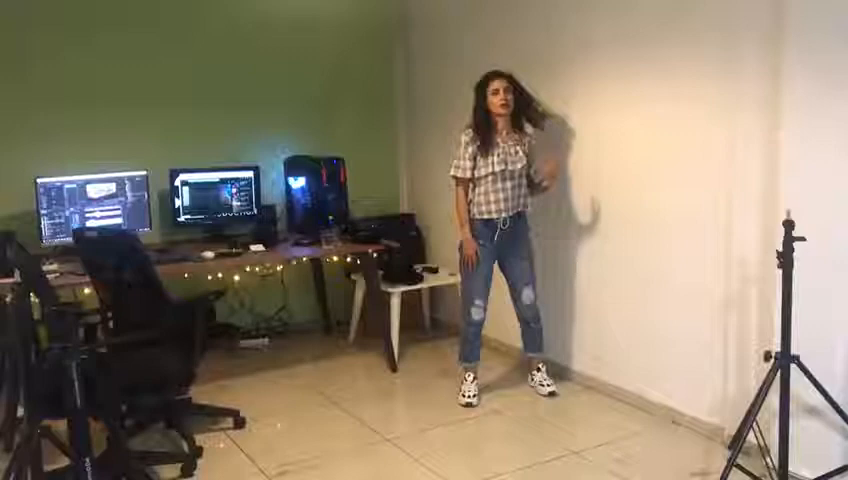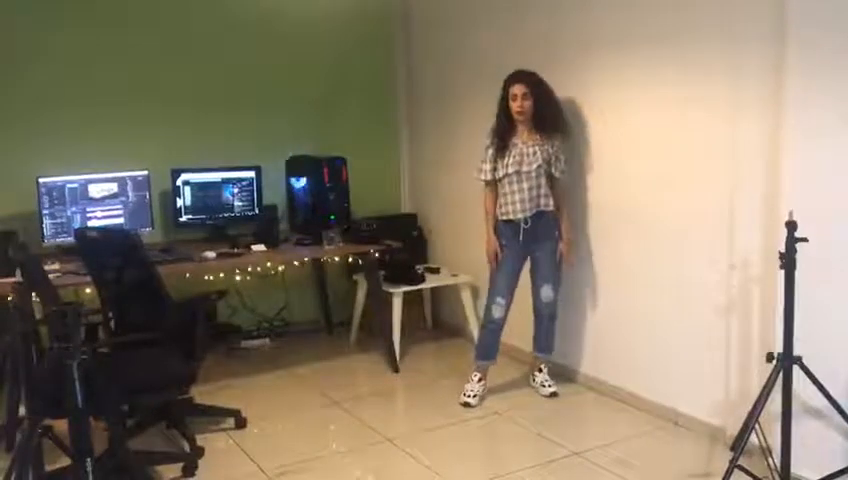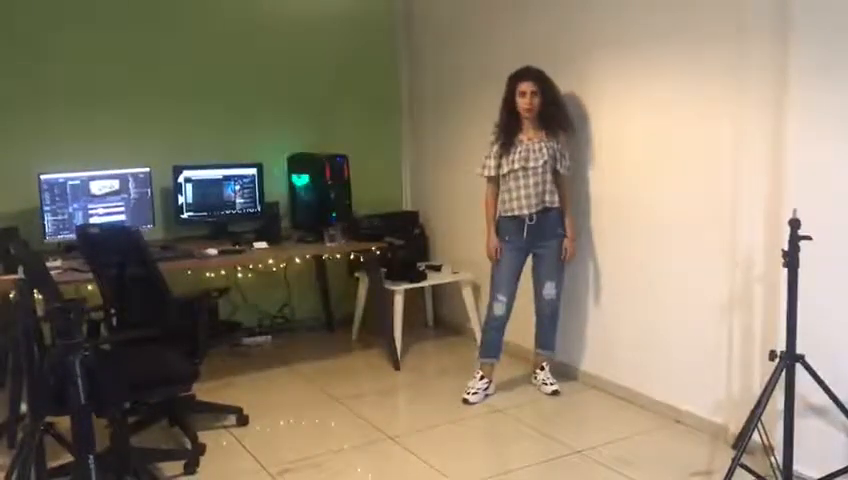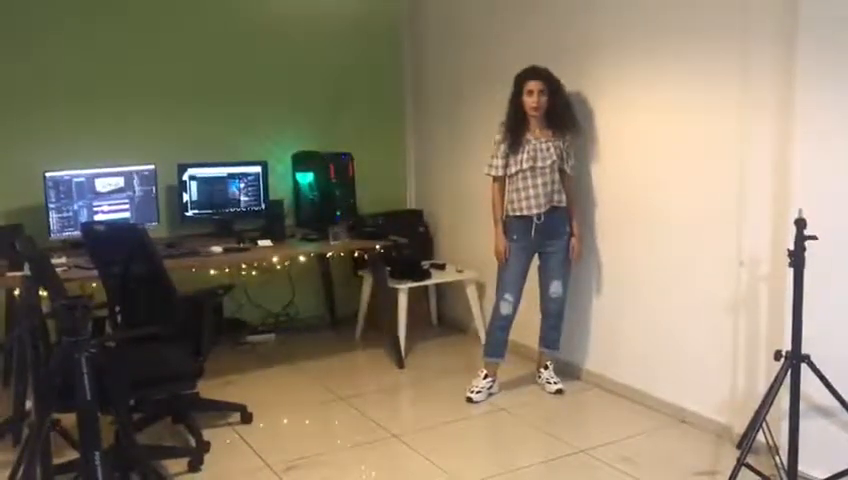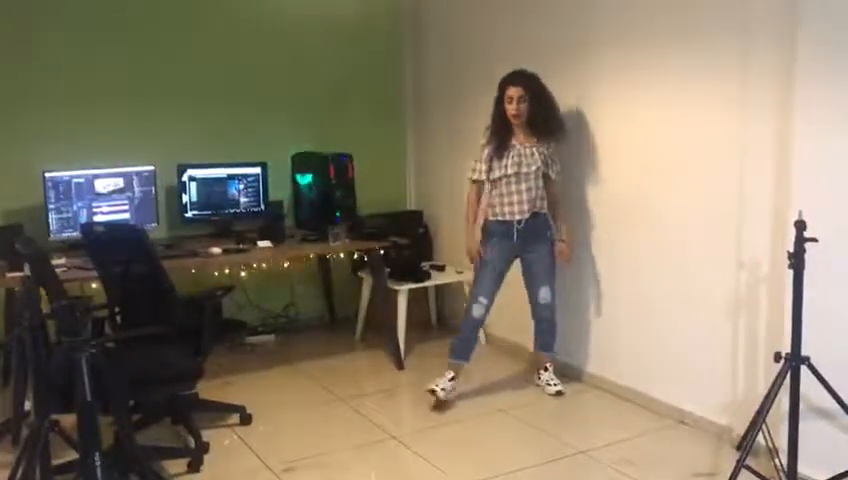
dt=1s
person 1, frame 1
left shoulder: (525, 139)
right shoulder: (472, 138)
left elbow: (529, 187)
right elbow: (461, 189)
left wrist: (547, 180)
right wrist: (465, 234)
left hip: (516, 229)
right hip: (482, 231)
left knee: (528, 303)
right knee: (475, 307)
left ankle: (537, 369)
right ankle: (469, 377)
person 1, frame 2
left shoulder: (551, 141)
right shoulder: (498, 143)
left elbow: (558, 191)
right elbow: (490, 192)
left wrist: (565, 235)
right wrist: (490, 235)
left hip: (545, 229)
right hip: (509, 231)
left knee: (546, 304)
right knee: (497, 306)
left ankle: (540, 371)
right ankle: (479, 377)
person 1, frame 3
left shoulder: (555, 139)
right shoulder: (502, 140)
left elbow: (562, 188)
right elbow: (491, 189)
left wrist: (569, 232)
right wrist: (491, 233)
left hip: (548, 227)
right hip: (512, 228)
left knee: (548, 301)
right knee: (499, 303)
left ankle: (541, 368)
right ankle: (484, 376)
person 1, frame 4
left shoulder: (561, 138)
right shoulder: (508, 138)
left elbow: (568, 185)
right elbow: (497, 187)
left wrist: (575, 229)
right wrist: (499, 232)
left hip: (556, 227)
right hip: (519, 227)
left knee: (554, 300)
right knee: (506, 302)
left ankle: (545, 367)
right ankle: (489, 375)
person 1, frame 5
left shoulder: (546, 143)
right shoulder: (492, 141)
left elbow: (551, 191)
right elbow: (476, 189)
left wrist: (561, 233)
right wrist: (472, 233)
left hip: (537, 231)
right hip: (498, 232)
left knee: (545, 305)
right knee: (478, 306)
left ankle: (544, 369)
right ankle: (451, 376)
